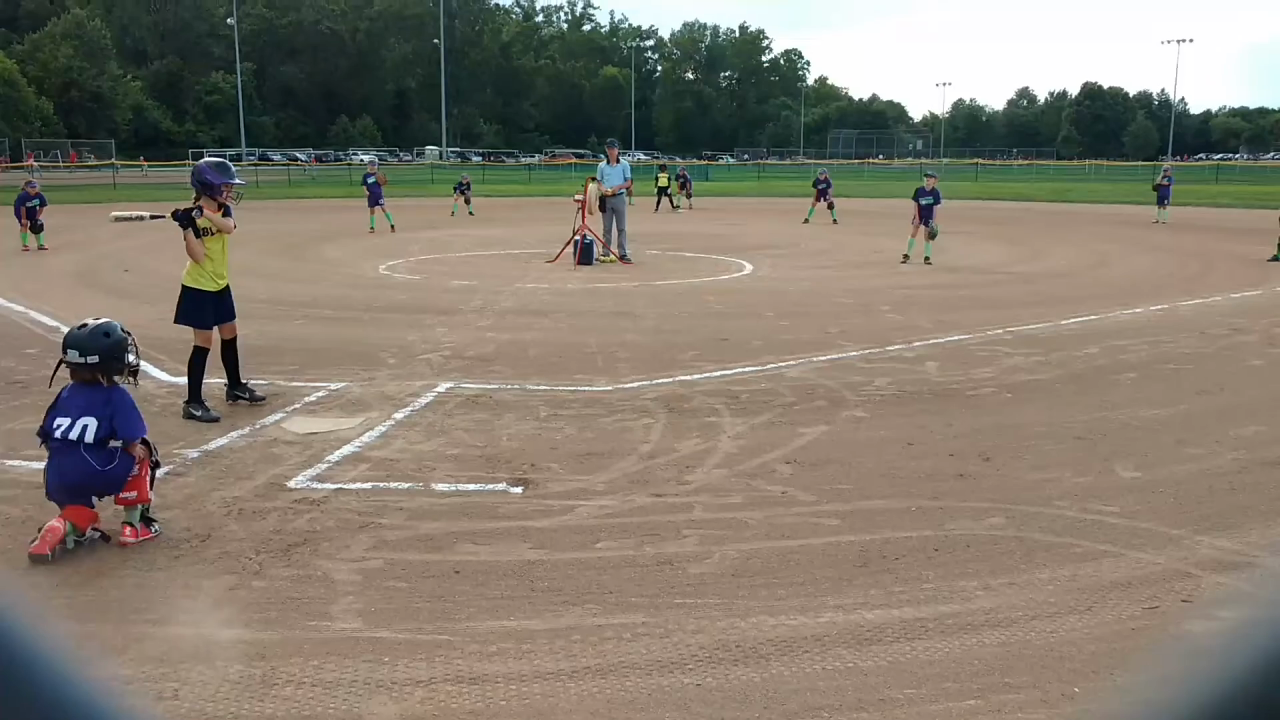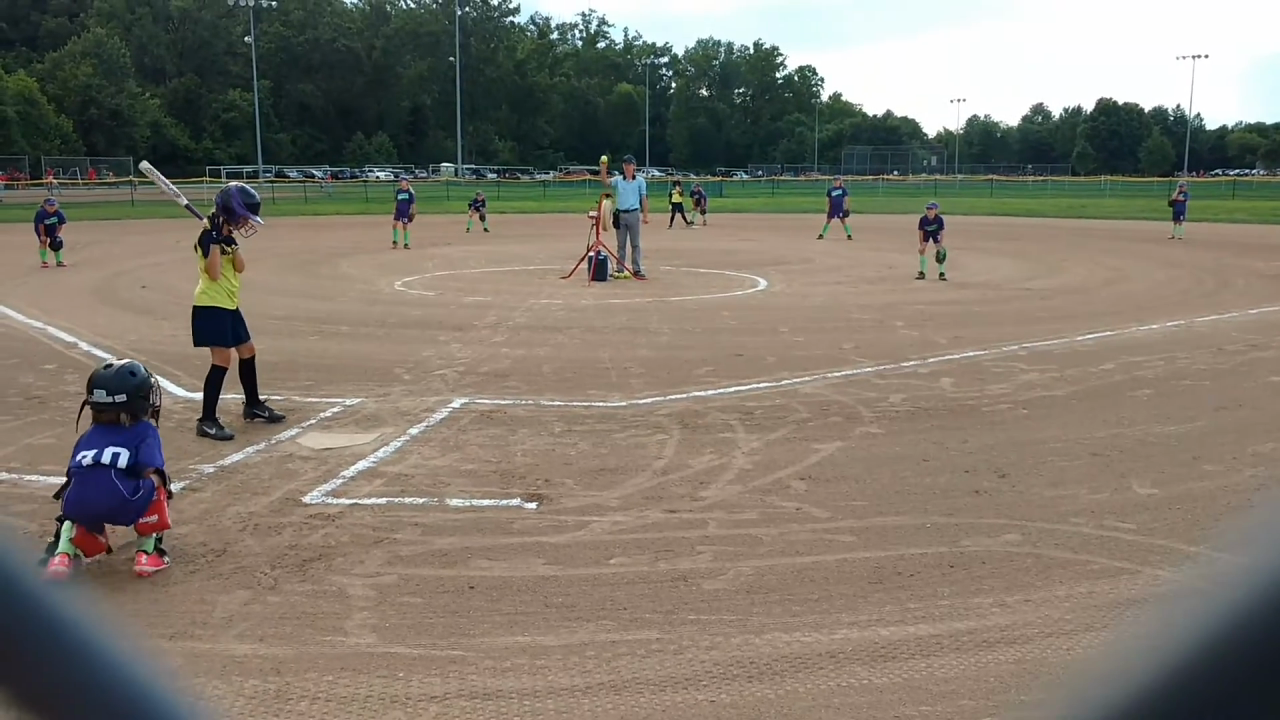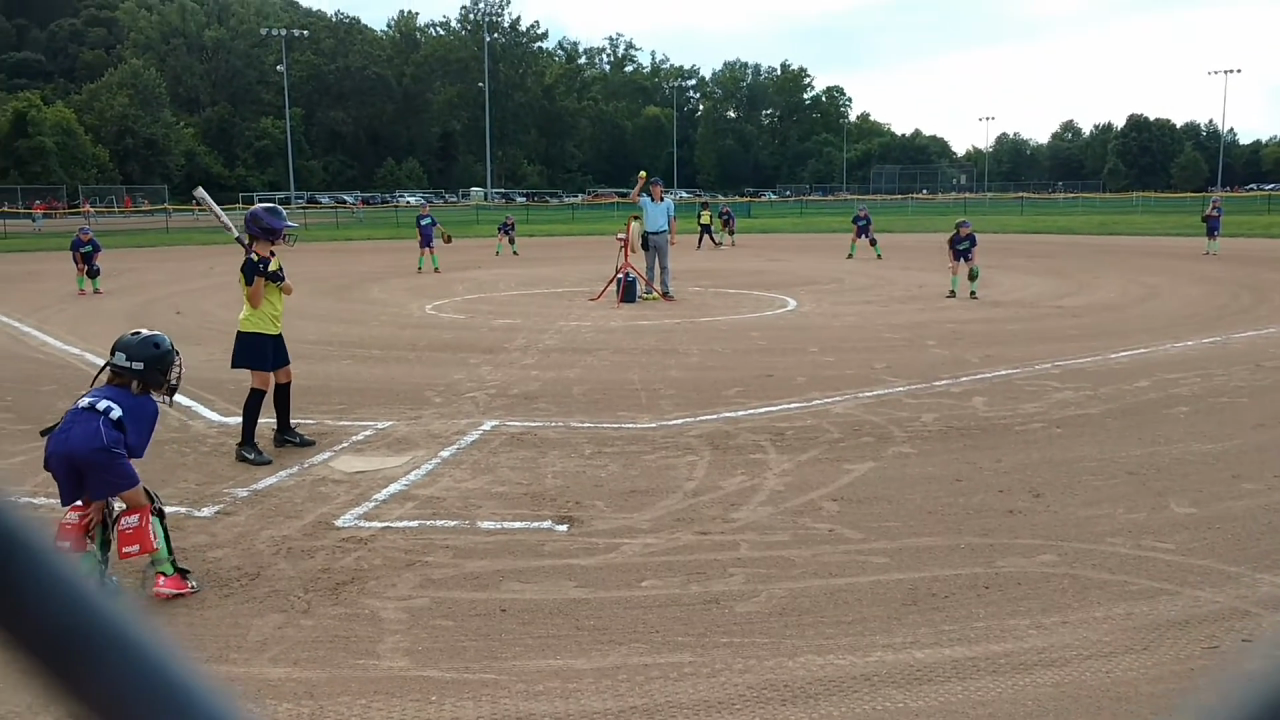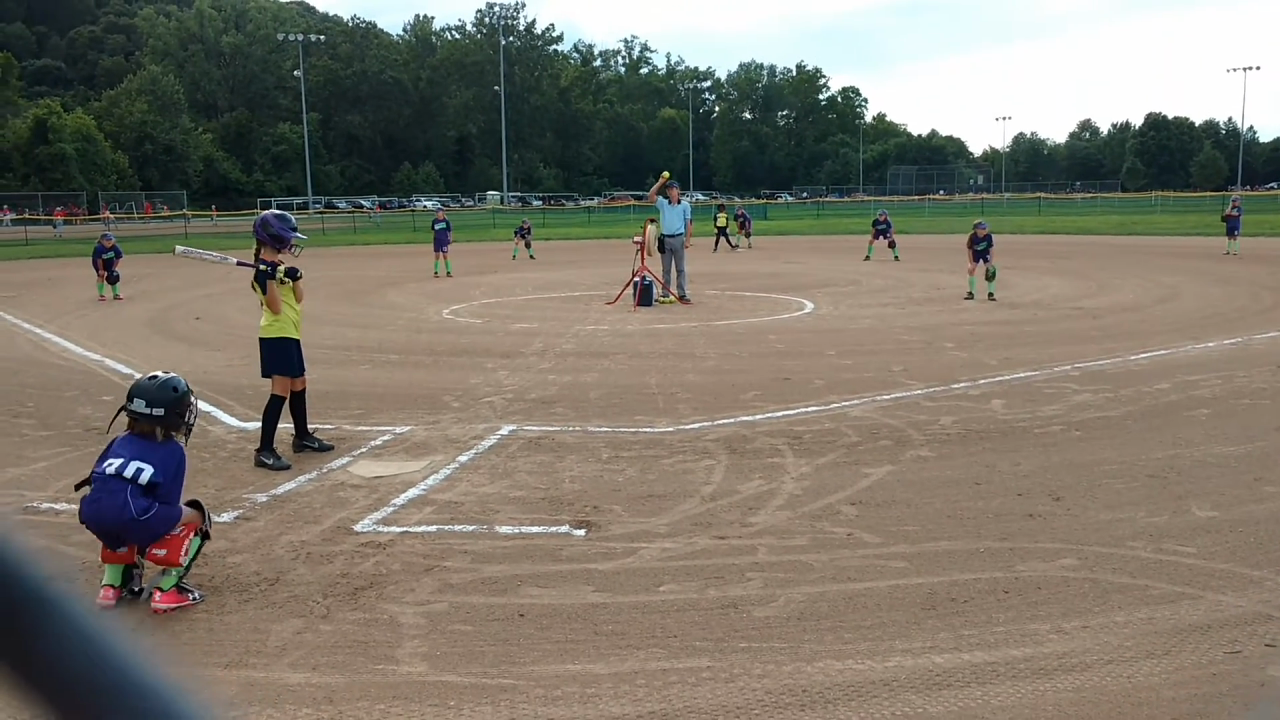
dt=1s
person 1, frame 1
left shoulder: (222, 210)
right shoulder: (192, 217)
left elbow: (229, 228)
right elbow: (198, 257)
left wrist: (202, 213)
right wrist: (186, 226)
left hip: (220, 284)
right hip: (199, 287)
left knee: (230, 334)
right knee: (203, 342)
left ankle: (235, 386)
right ankle: (193, 403)
person 1, frame 2
left shoulder: (228, 234)
right shoulder: (208, 236)
left elbow: (240, 268)
right elbow: (213, 274)
left wrist: (232, 245)
right wrist: (214, 240)
left hip: (229, 304)
right hip: (212, 305)
left knee: (247, 352)
right knee: (222, 360)
left ankle: (253, 405)
right ankle: (207, 420)
person 1, frame 3
left shoulder: (272, 257)
right shoulder: (251, 263)
left elbow: (289, 291)
right elbow: (255, 302)
left wrist: (279, 279)
right wrist: (260, 273)
left hip: (272, 330)
right hip: (255, 330)
left knee: (284, 376)
right knee: (261, 384)
left ankle: (284, 431)
right ankle: (246, 445)
person 1, frame 4
left shoulder: (279, 265)
right shoulder: (263, 269)
left elbow: (298, 298)
right elbow: (275, 308)
left wrist: (296, 277)
right wrist: (271, 278)
left hip: (289, 334)
right hip: (276, 335)
left knee: (298, 385)
right knee: (281, 390)
left ankle: (302, 436)
right ankle: (264, 451)
person 2, frame 1
left shoulder: (67, 393)
right shoulder: (116, 395)
left elbow: (47, 437)
right elbow: (132, 445)
right wrist: (137, 450)
left hip: (57, 479)
right hip: (93, 474)
left knee: (82, 515)
right knee: (141, 453)
left ankle: (62, 527)
right ankle: (134, 524)
person 2, frame 2
left shoulder: (89, 435)
right shoulder: (145, 430)
left elbow: (74, 477)
right elbow: (148, 470)
left hip: (77, 506)
right hip: (119, 505)
right knee: (156, 481)
left ankle: (61, 557)
right ankle: (147, 553)
person 2, frame 3
left shoulder: (99, 392)
right shoulder: (146, 405)
right elbow: (126, 455)
right wrist: (101, 499)
left hip: (58, 445)
right hip: (97, 446)
left knee: (89, 503)
right knee: (141, 504)
left ankle: (91, 574)
right ankle: (167, 575)
person 2, frame 4
left shoulder: (122, 440)
right shoulder: (173, 450)
right elbow: (167, 501)
right wrist: (152, 526)
left hip: (93, 512)
right hip: (128, 512)
right knee: (195, 518)
left ankle: (112, 586)
right ankle: (167, 590)
